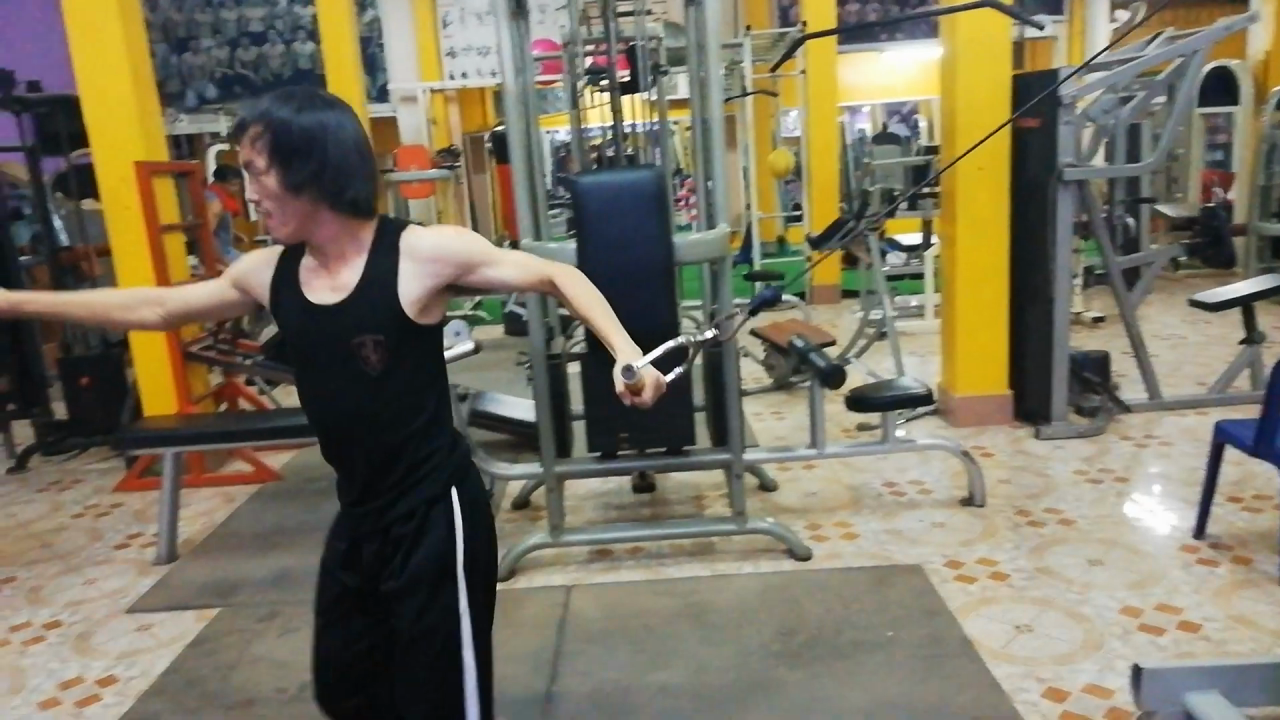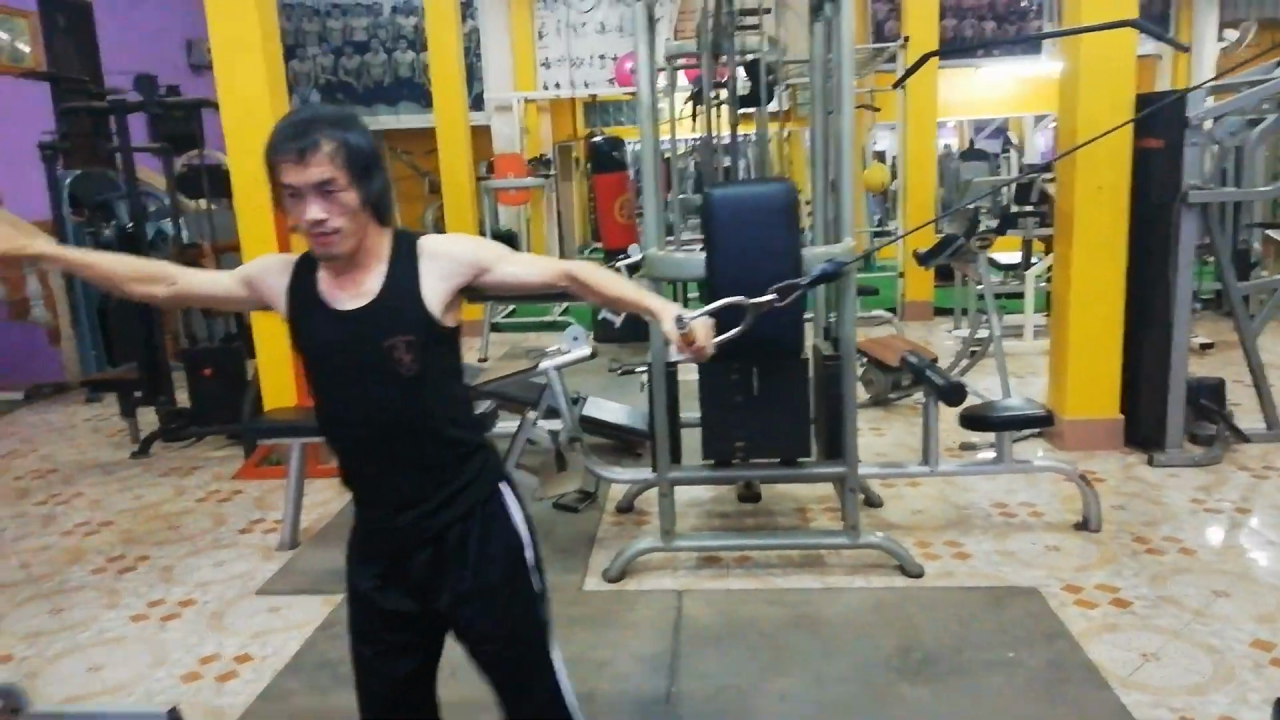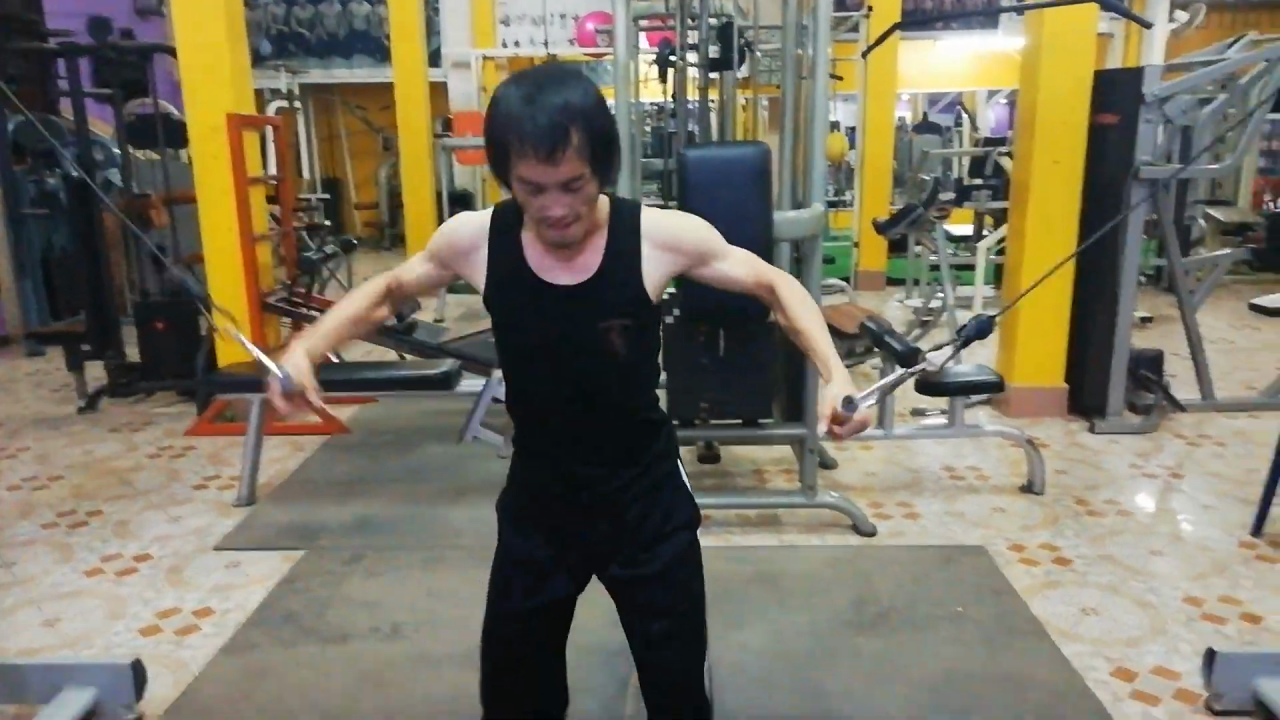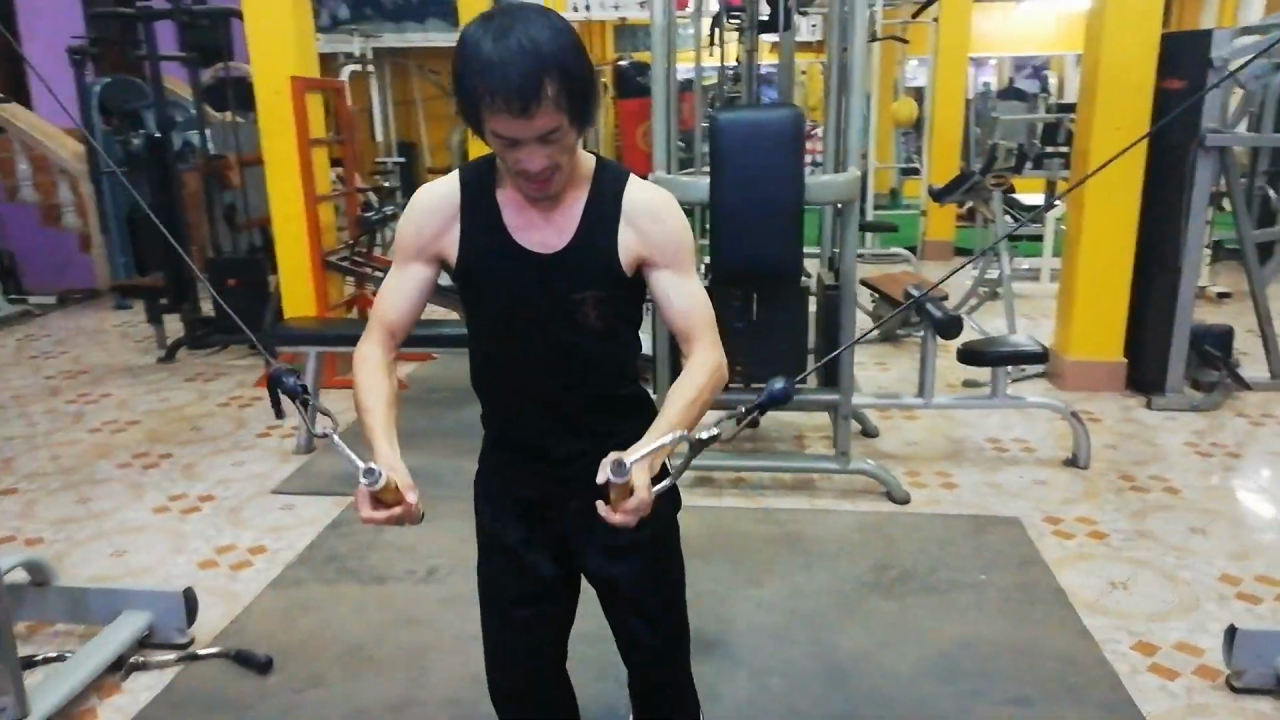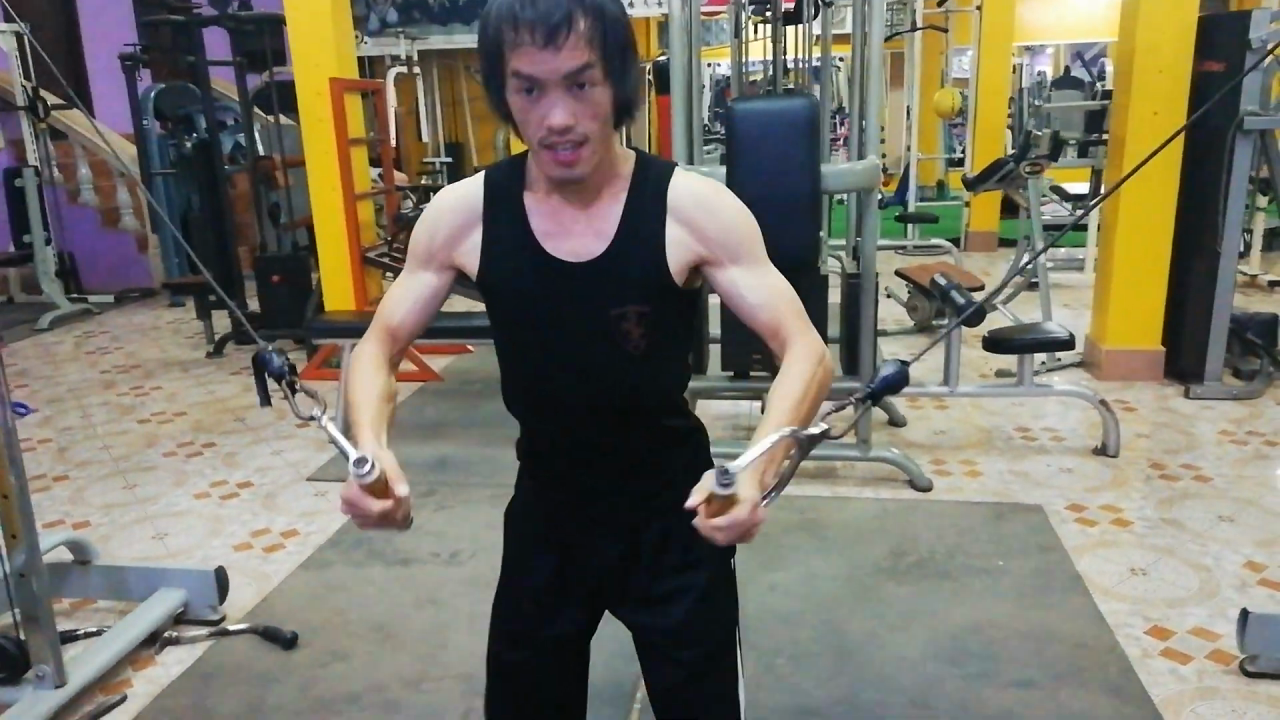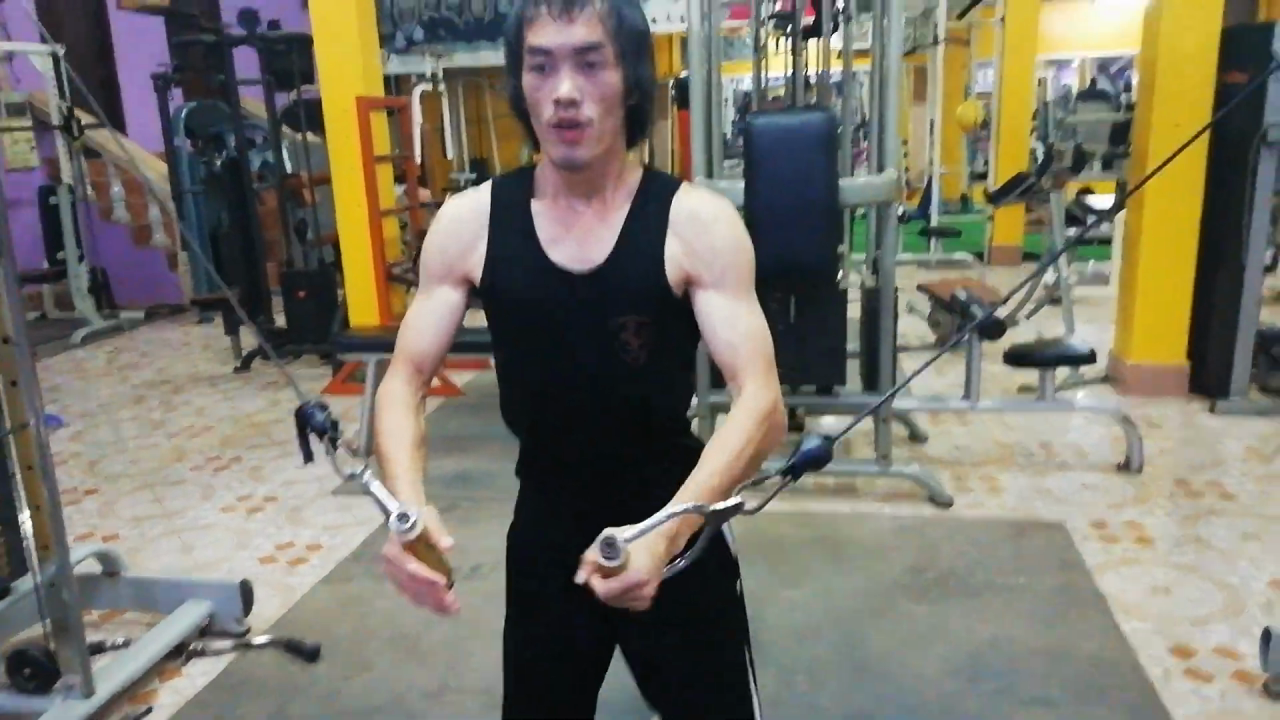
dt=0.7s
person 1, frame 1
left shoulder: (422, 254)
right shoulder: (267, 272)
left elbow: (554, 276)
right elbow: (156, 308)
left wrist: (624, 349)
left hip: (436, 514)
right hip: (361, 519)
person 1, frame 2
left shoulder: (440, 261)
right shoulder: (285, 282)
left elbow: (568, 275)
right elbow: (160, 283)
left wrist: (661, 311)
left hip: (474, 526)
right hip: (381, 541)
person 1, frame 3
left shoulder: (659, 236)
right shoulder: (477, 239)
left elbow: (774, 284)
right elbow: (386, 291)
left wrist: (834, 372)
right wrist: (306, 348)
left hip: (645, 502)
right hip: (538, 505)
person 1, frame 4
left shoulder: (642, 209)
right shoulder: (443, 208)
left elbow: (705, 355)
right elbow: (379, 345)
left wrist: (650, 455)
right wrist: (384, 456)
left hip: (619, 482)
right hip: (511, 489)
person 1, frame 5
left shoulder: (691, 207)
right shoulder: (465, 214)
left elbow: (805, 352)
right elbow: (379, 345)
left wrist: (758, 464)
right wrist: (369, 452)
left hip: (670, 519)
right hip: (544, 517)
person 1, frame 6
left shoulder: (697, 222)
right shoulder: (469, 222)
left elbow: (759, 398)
right elbow: (406, 375)
left wrist: (669, 530)
right wrist: (408, 500)
left hip: (673, 537)
right hip: (546, 534)
